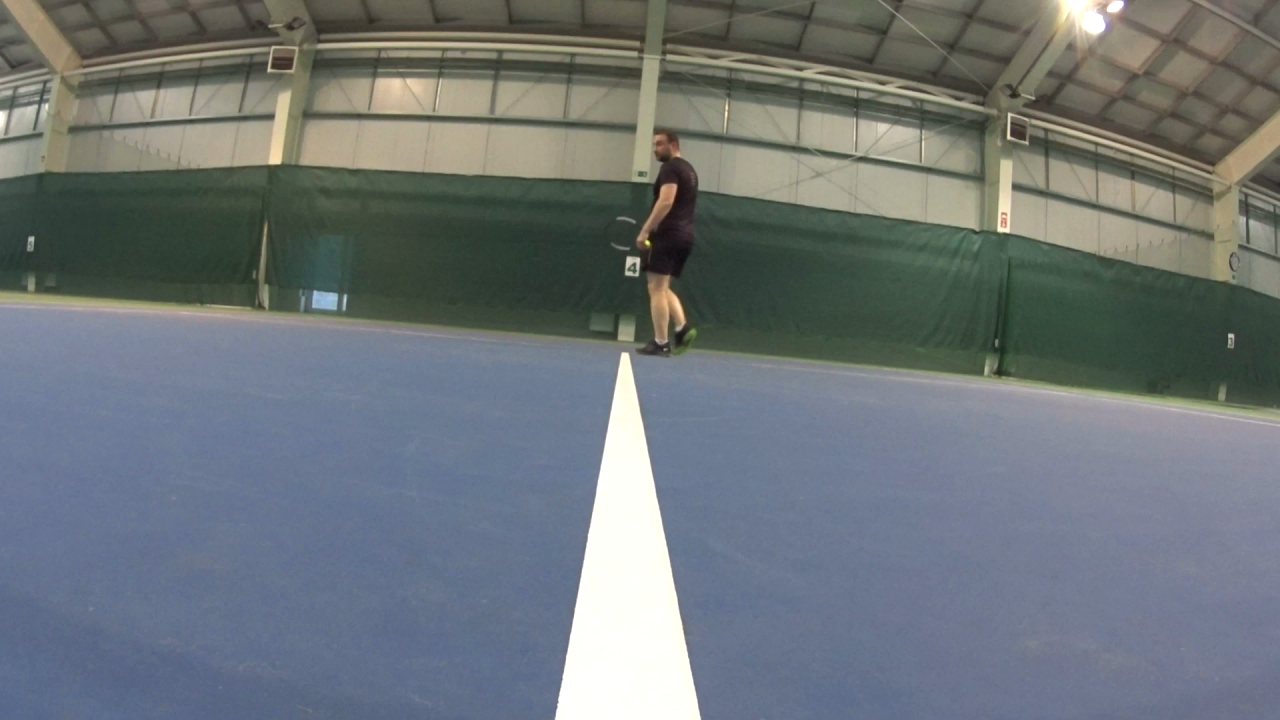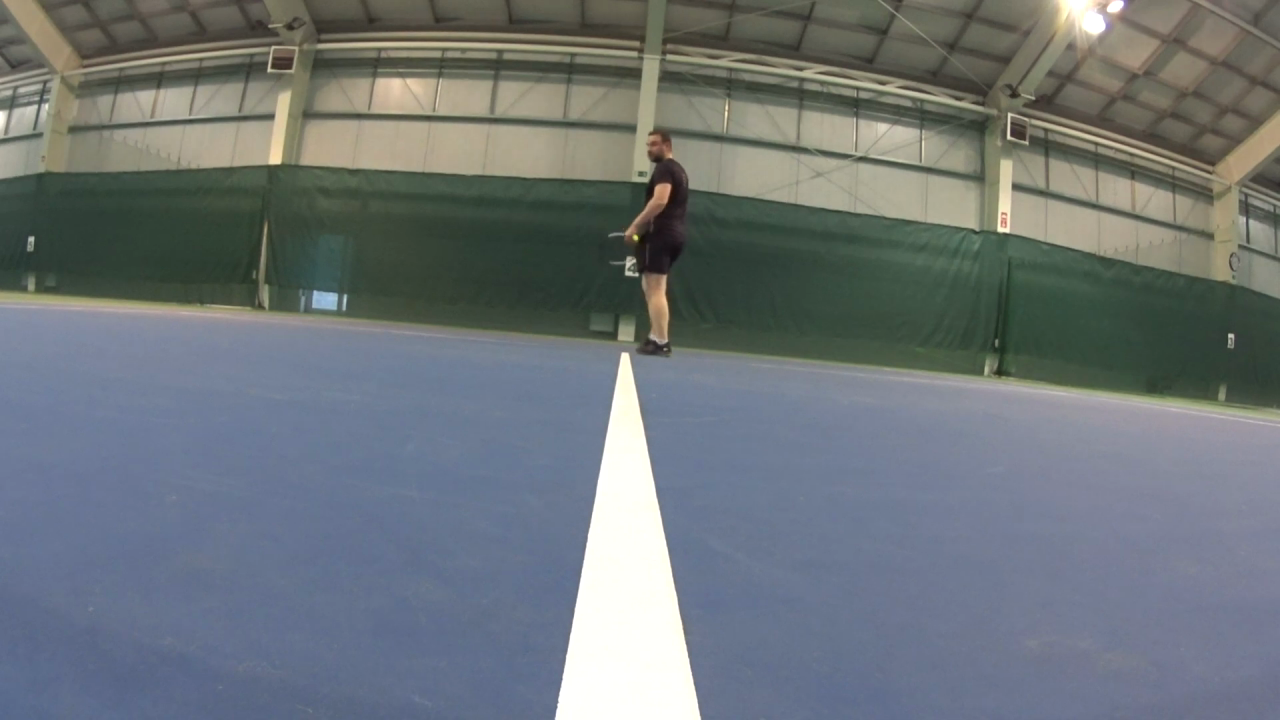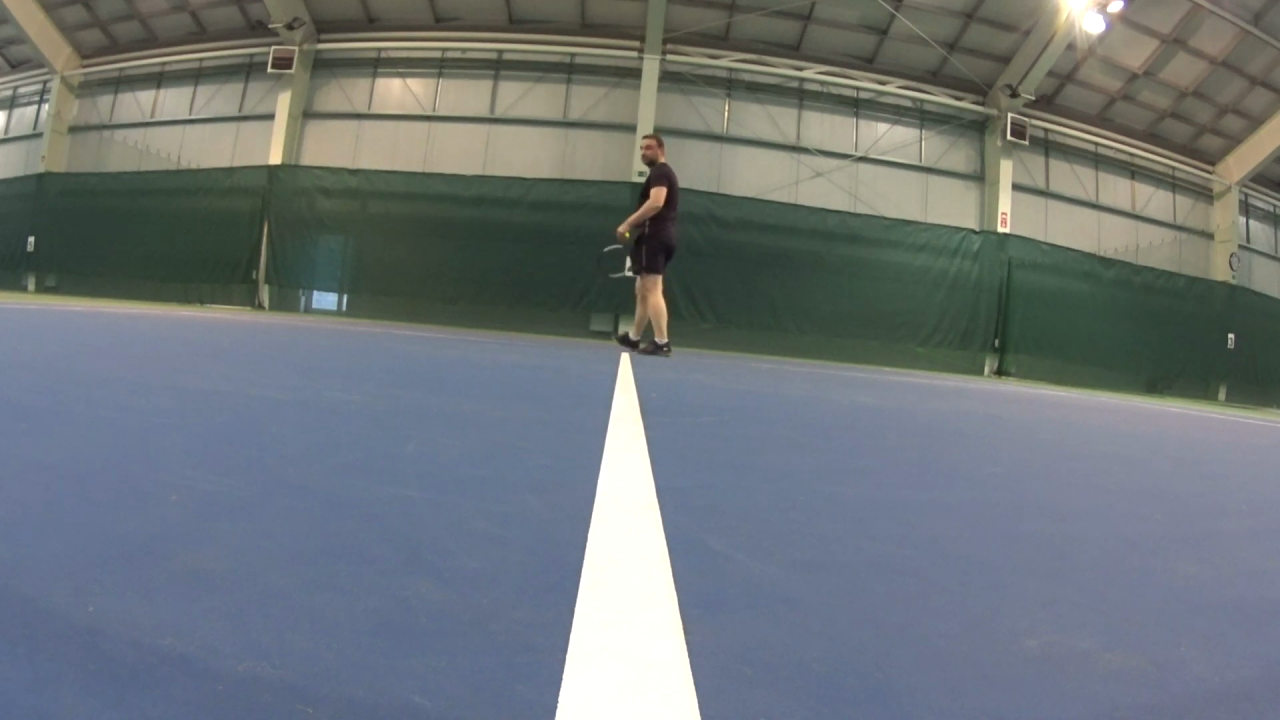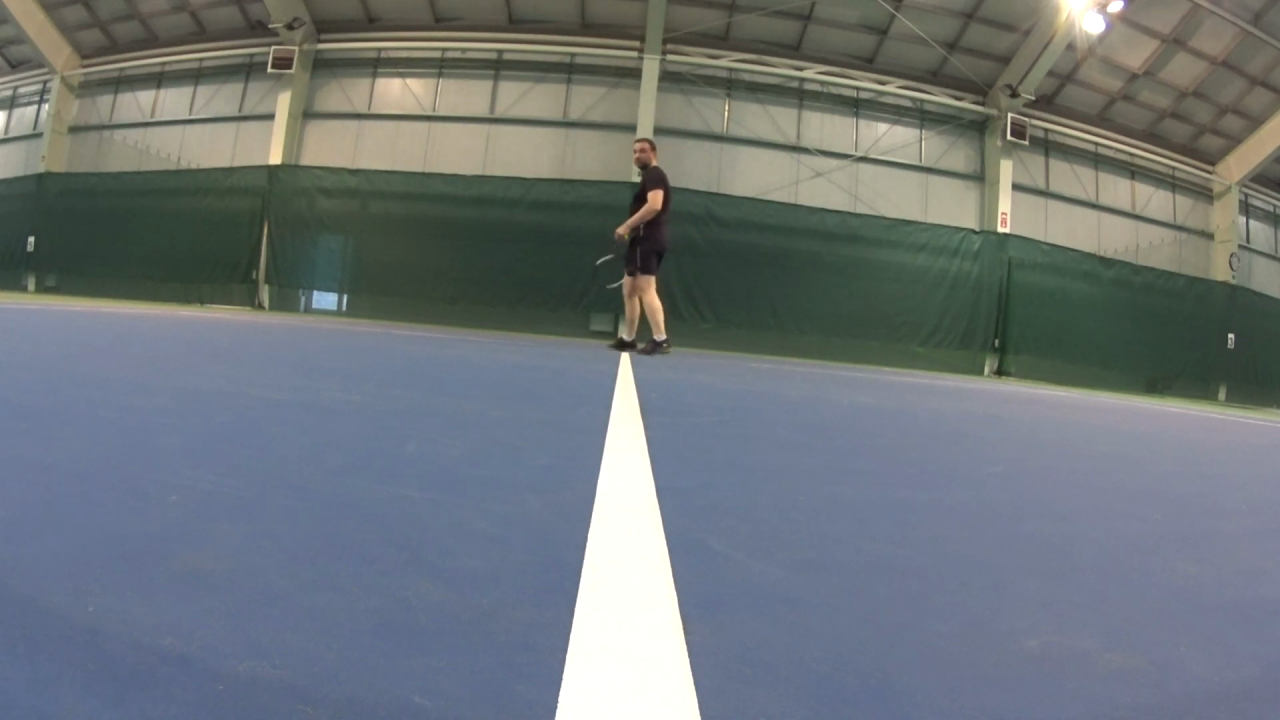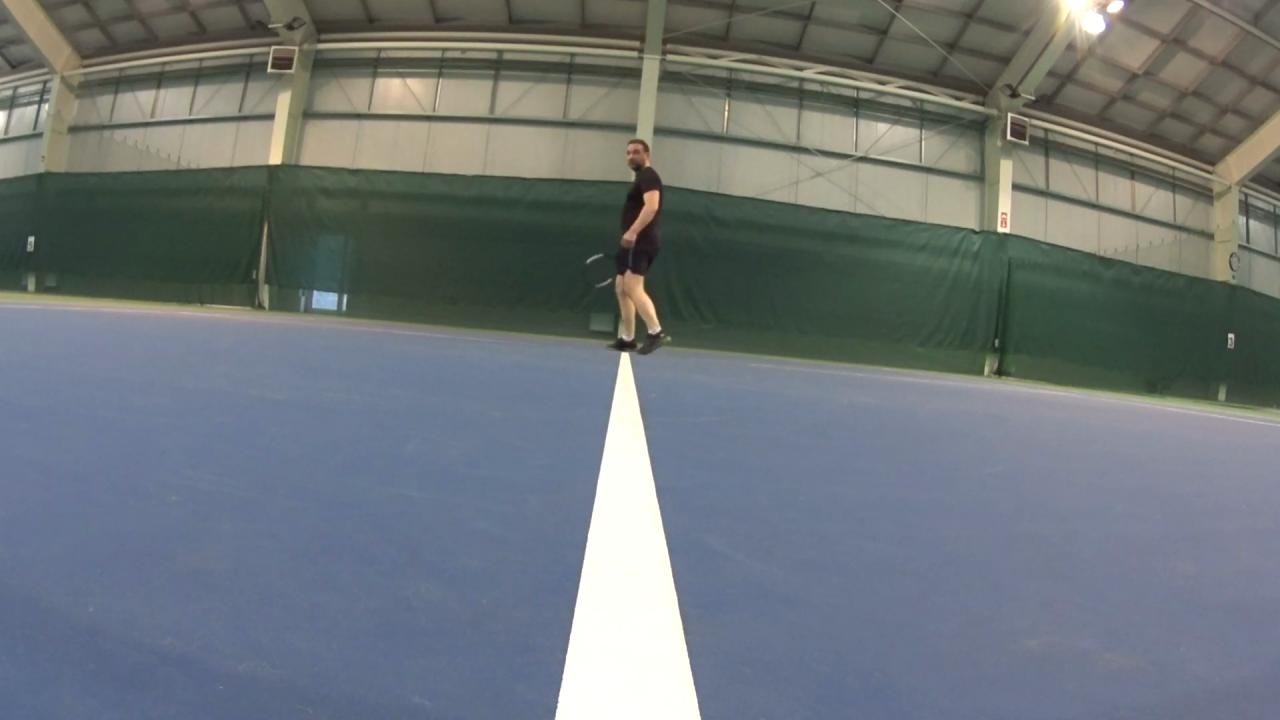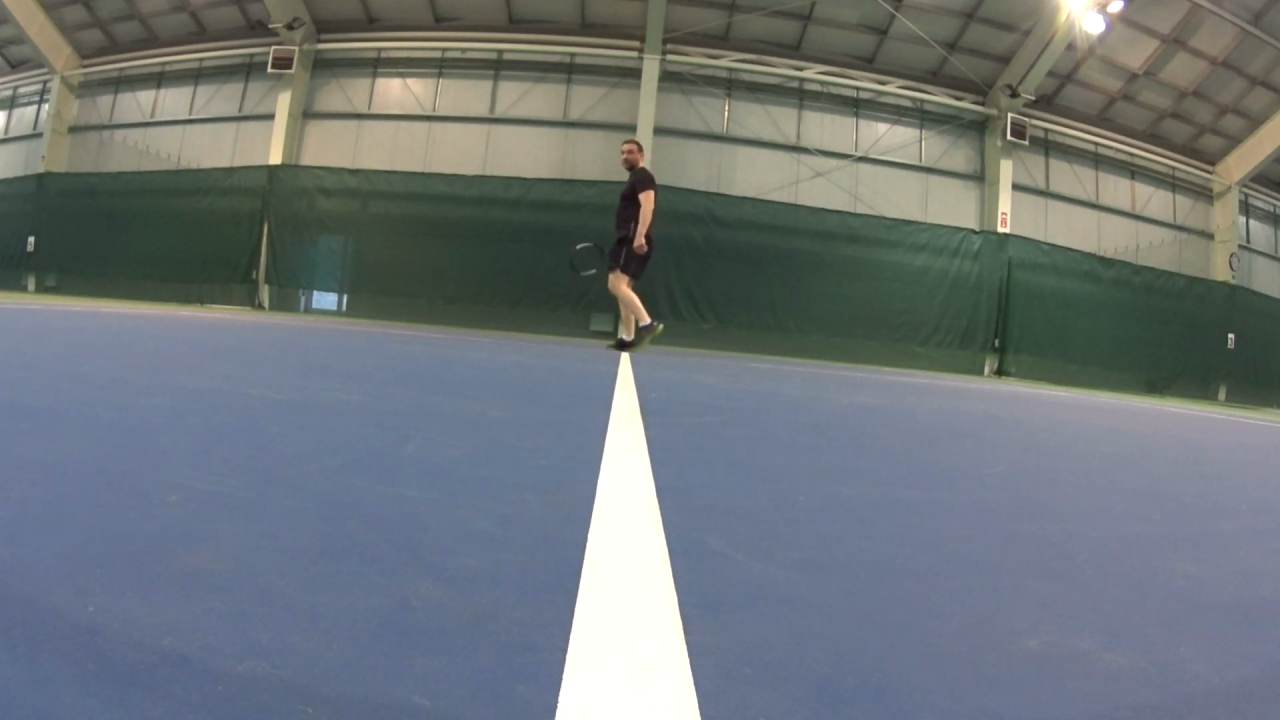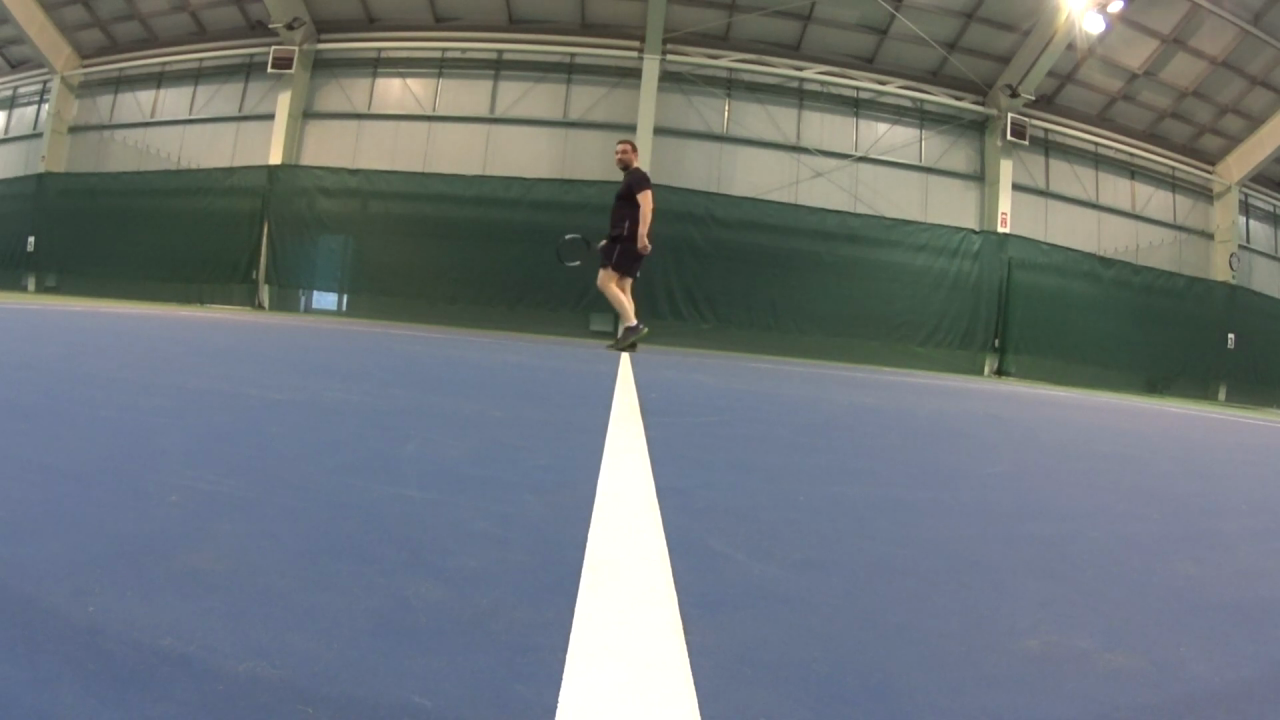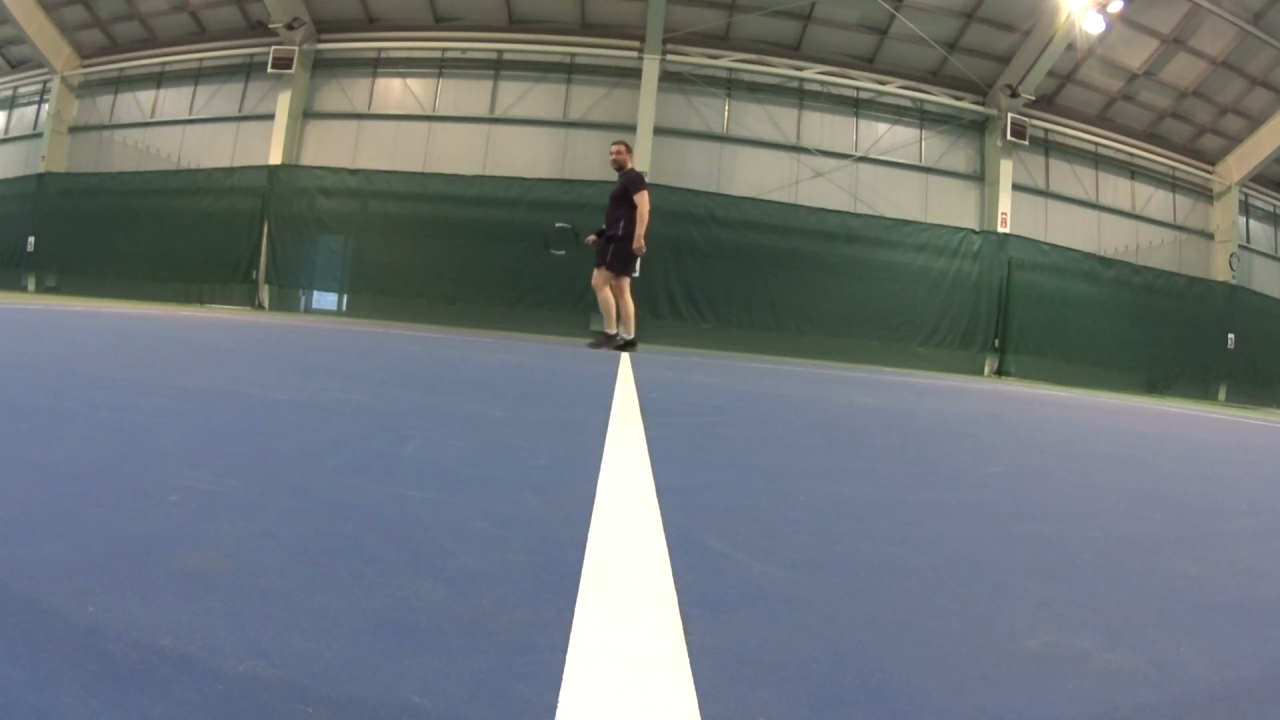
dt=0.1s
person 1, frame 1
left shoulder: (670, 168)
right shoulder: (688, 169)
left elbow: (666, 201)
left wrist: (645, 230)
left hip: (666, 234)
right hip: (685, 235)
left knee: (656, 289)
right knee: (664, 288)
left ankle: (661, 343)
right ankle: (682, 329)
person 1, frame 2
left shoulder: (664, 168)
right shoulder: (679, 170)
left elbow: (659, 200)
left wrist: (635, 226)
left hip: (660, 235)
right hip: (676, 236)
left knee: (654, 289)
right knee: (651, 287)
left ankle: (661, 343)
right ankle: (657, 337)
person 1, frame 3
left shoulder: (659, 172)
right shoulder: (666, 174)
left elbow: (656, 202)
left wrist: (628, 223)
left hip: (653, 237)
right hip: (663, 238)
left knee: (652, 290)
right knee: (642, 289)
left ankle: (662, 342)
right ankle: (634, 337)
person 1, frame 4
left shoulder: (653, 175)
right shoulder: (655, 176)
left elbow: (654, 206)
left wrist: (627, 226)
left hip: (646, 239)
right hip: (652, 240)
left knee: (646, 290)
right knee: (629, 291)
left ankle: (660, 340)
right ankle: (627, 339)
person 1, frame 5
left shoulder: (648, 176)
right shoulder: (642, 179)
left elbow: (651, 206)
left wrist: (633, 232)
left hip: (639, 242)
right hip: (641, 242)
left knee: (634, 288)
right knee: (624, 289)
left ankle: (655, 333)
right ankle: (626, 339)
person 1, frame 6
left shoulder: (643, 177)
right shoulder: (635, 179)
left elbow: (648, 207)
left wrist: (639, 235)
right wrist: (627, 238)
left hip: (633, 241)
right hip: (628, 241)
left knee: (616, 285)
right knee: (622, 287)
left ankle: (646, 324)
right ankle: (627, 338)
person 1, frame 7
left shoulder: (638, 177)
right shoulder: (629, 179)
left elbow: (646, 206)
left wrist: (642, 236)
right wrist: (609, 239)
left hip: (628, 239)
right hip: (624, 239)
left knee: (605, 282)
right knee: (622, 289)
left ankle: (633, 325)
right ankle: (628, 338)
person 1, frame 8
left shoulder: (633, 177)
right shoulder: (623, 179)
left elbow: (644, 207)
left wrist: (639, 236)
right wrist: (598, 235)
left hip: (622, 239)
right hip: (619, 239)
left knee: (599, 282)
right knee: (621, 289)
left ankle: (611, 332)
right ankle: (628, 337)
